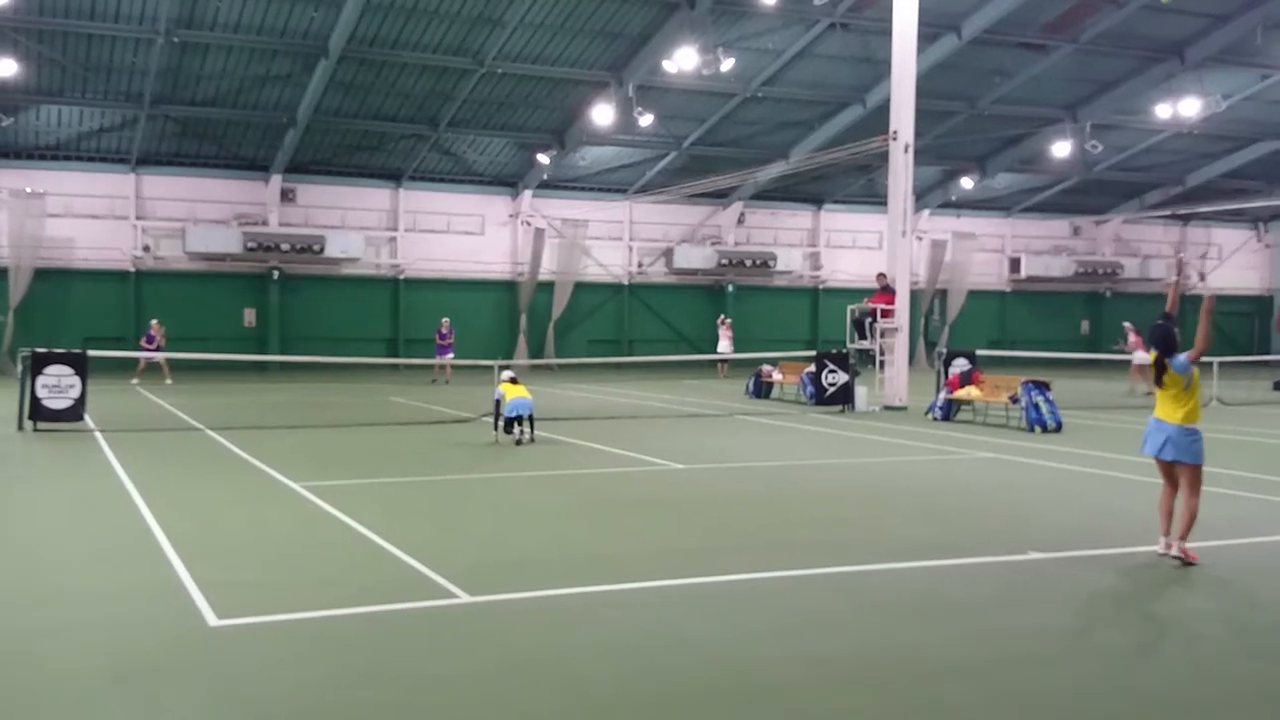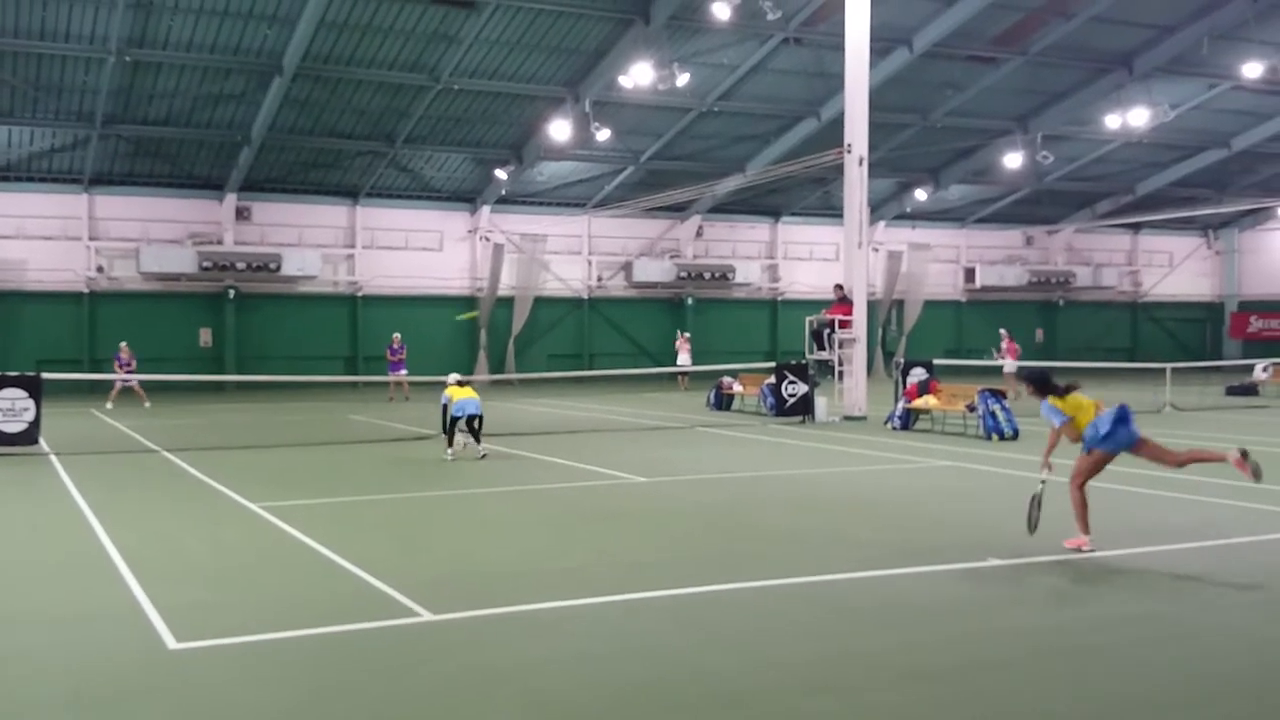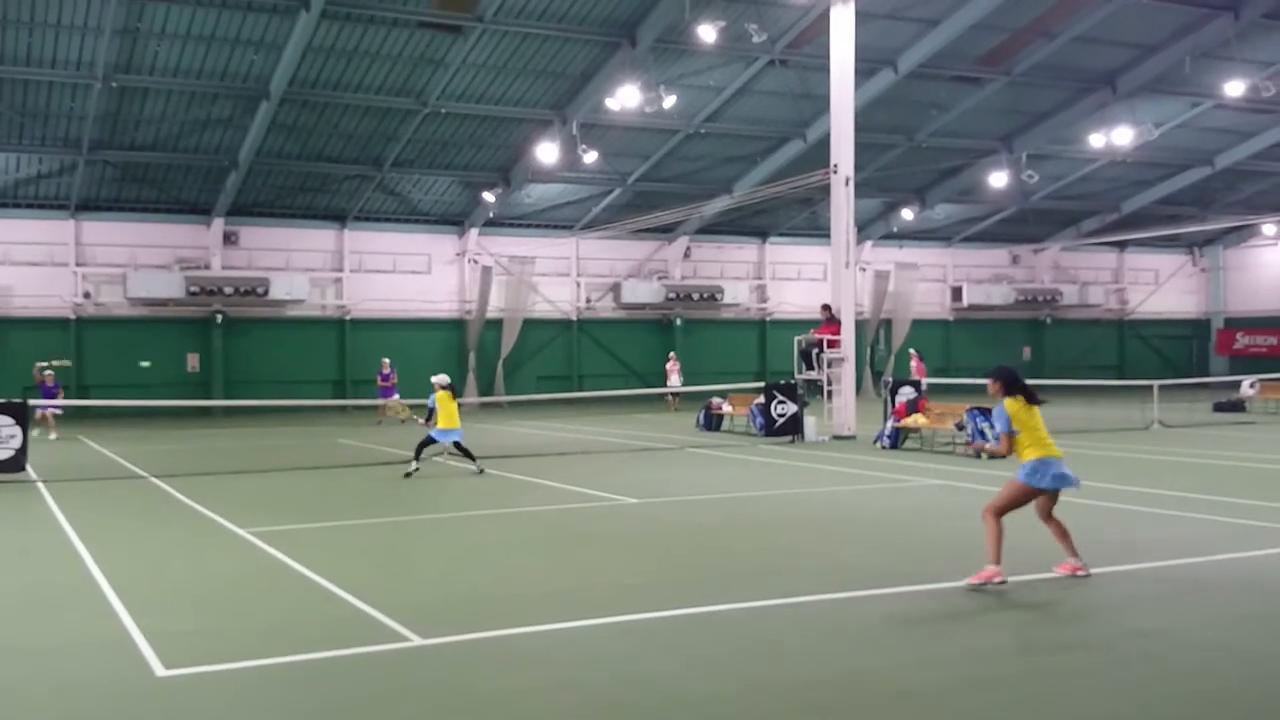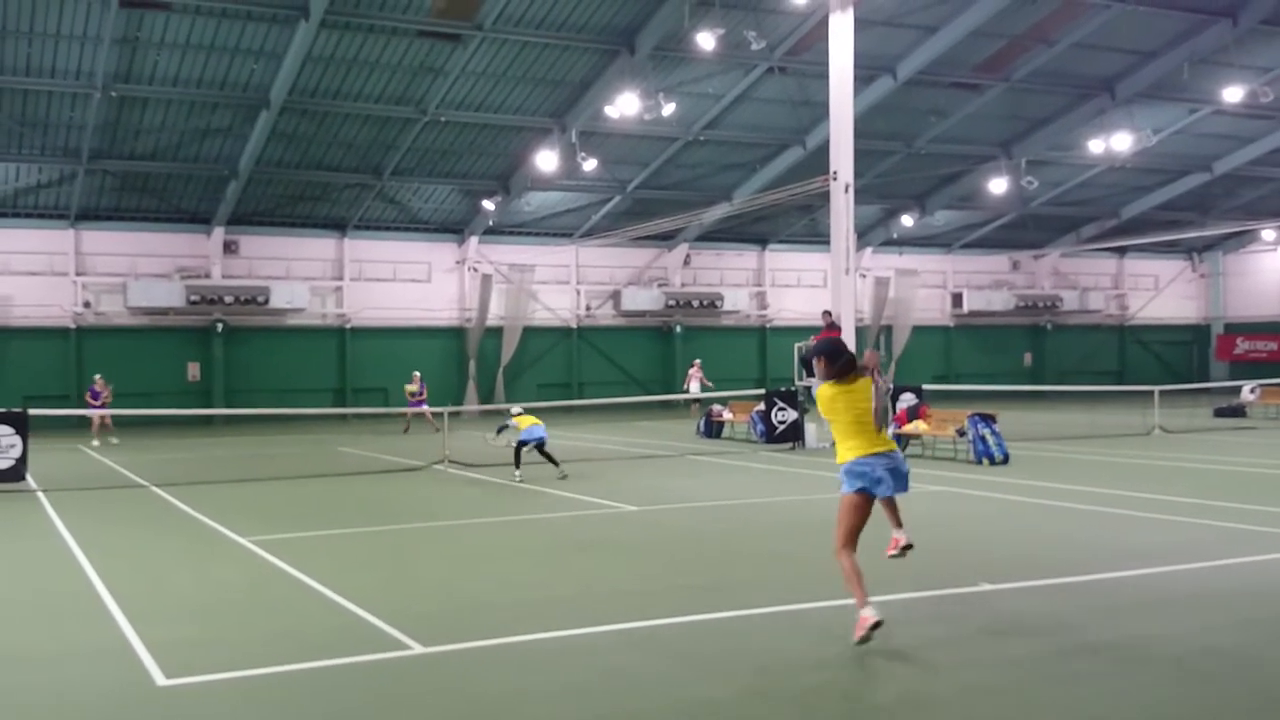
dt=1s
person 1, frame 1
left shoulder: (1156, 357)
right shoulder: (1179, 365)
left elbow: (1168, 314)
right elbow: (1201, 349)
left wrist: (1177, 281)
right wrist: (1206, 312)
left hip: (1159, 430)
right hip: (1183, 434)
left knee: (1170, 487)
right knee: (1191, 494)
left ankle: (1165, 539)
right ankle: (1179, 545)
person 1, frame 2
left shoulder: (1047, 406)
right shoulder: (1062, 395)
left elbow: (1073, 436)
right elbow: (1057, 432)
right wrist: (1046, 455)
left hip: (1102, 435)
right hip: (1118, 427)
left knee: (1076, 483)
right knee: (1177, 459)
left ankle: (1084, 538)
right ankle: (1234, 458)
person 1, frame 3
left shoulder: (1002, 409)
right shoulder: (1029, 404)
left elbow: (1004, 450)
left wrist: (987, 447)
right wrist: (992, 448)
left hip: (1037, 468)
right hip: (1055, 465)
left knee: (992, 511)
right knee: (1045, 515)
left ankle: (993, 570)
right ankle: (1075, 562)
person 1, frame 4
left shoulder: (821, 392)
right shoulder: (868, 383)
left wrist: (864, 367)
right wrist: (871, 368)
left hip: (857, 467)
right hip: (887, 459)
left knee: (844, 549)
left ankle: (867, 611)
right ankle: (900, 534)
